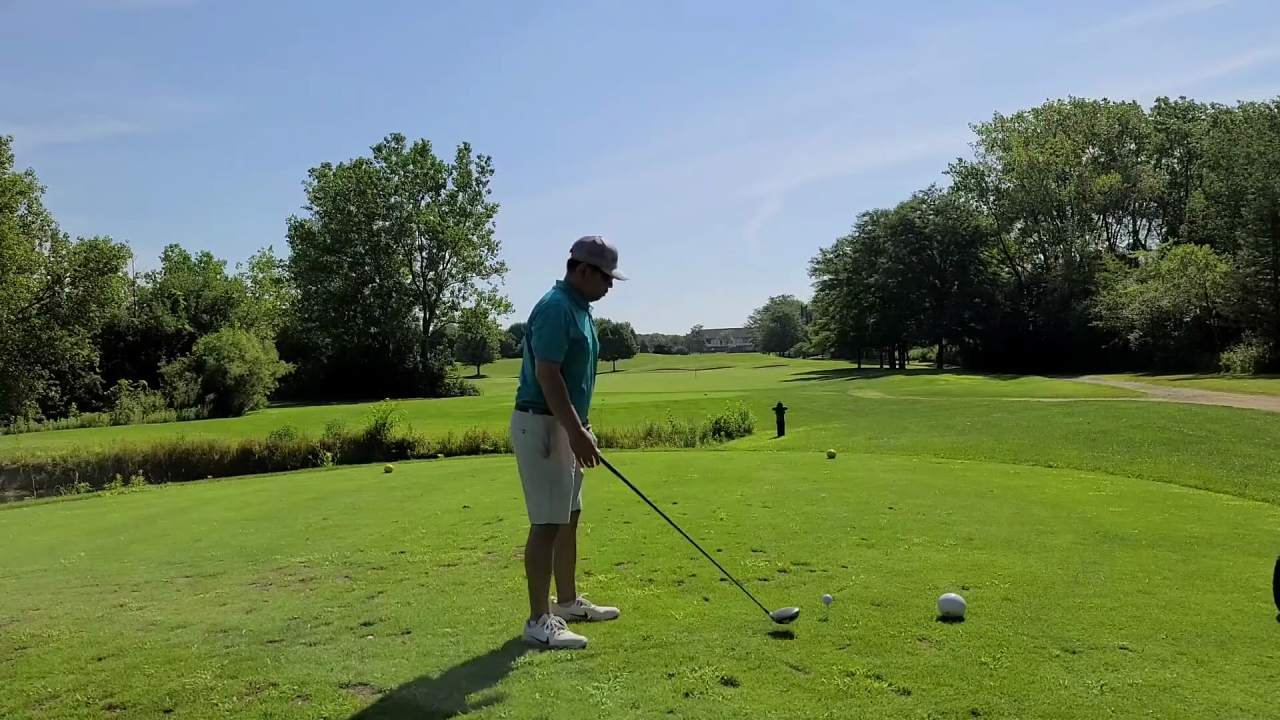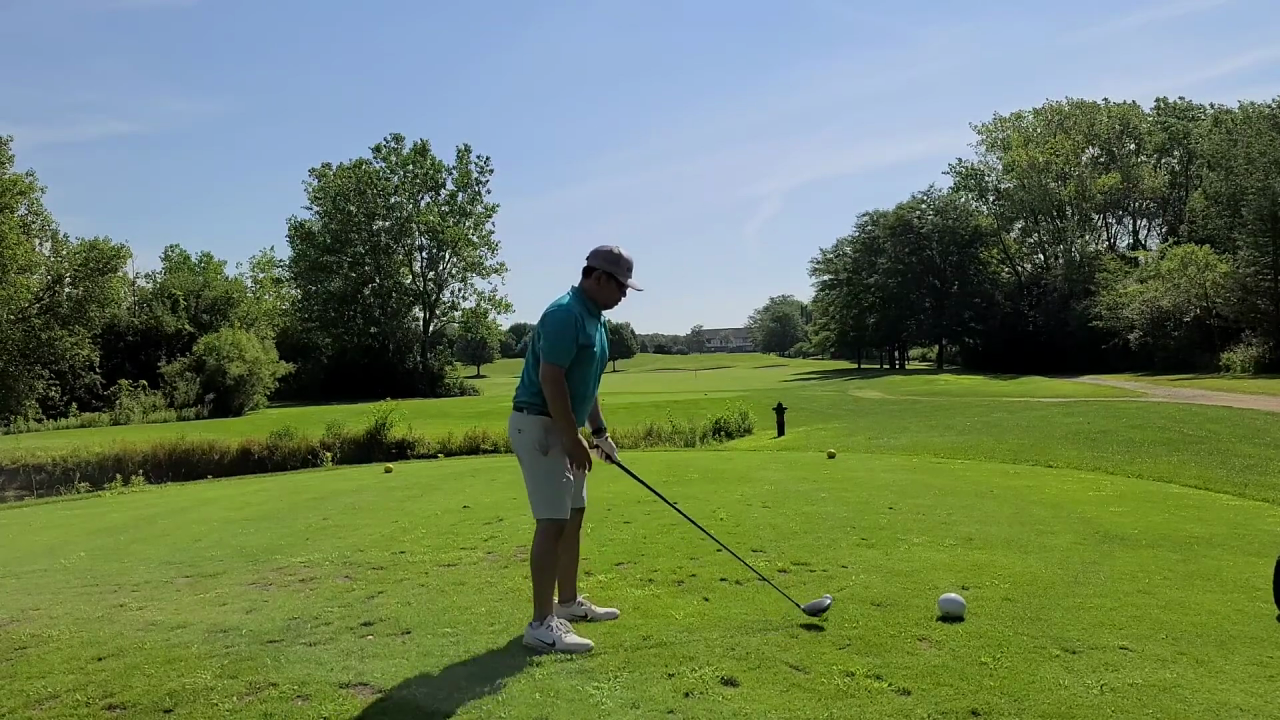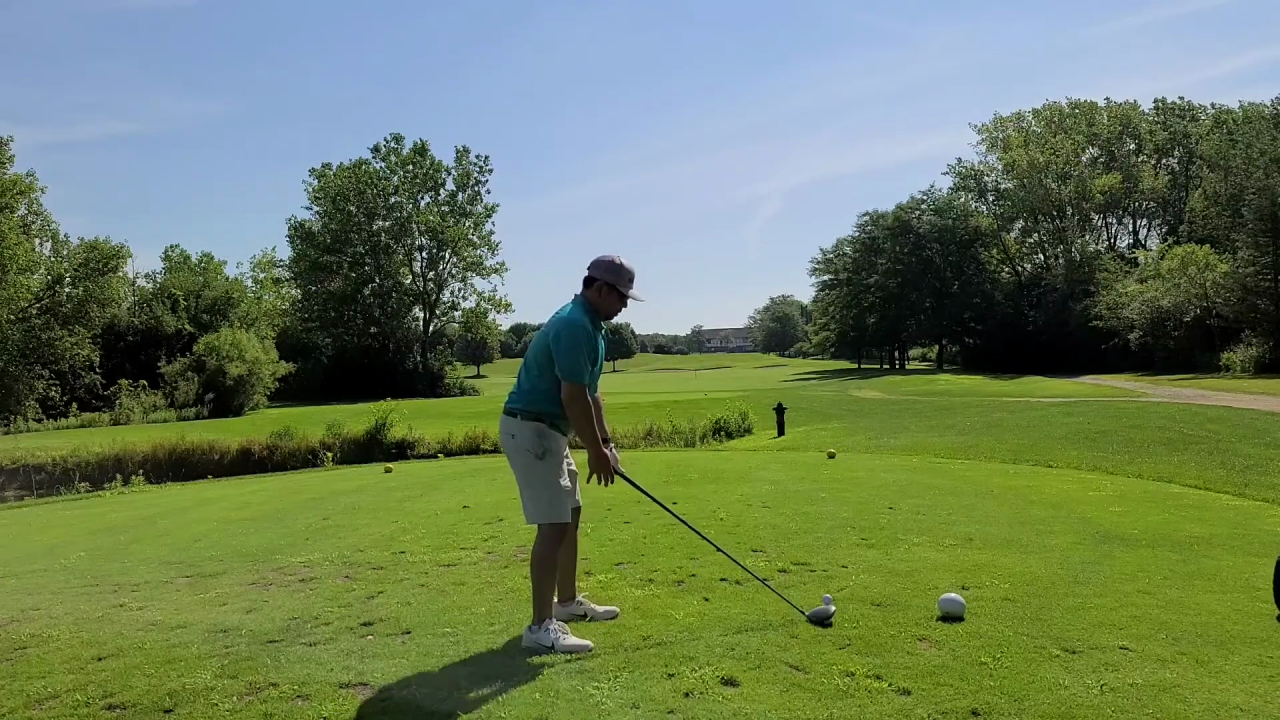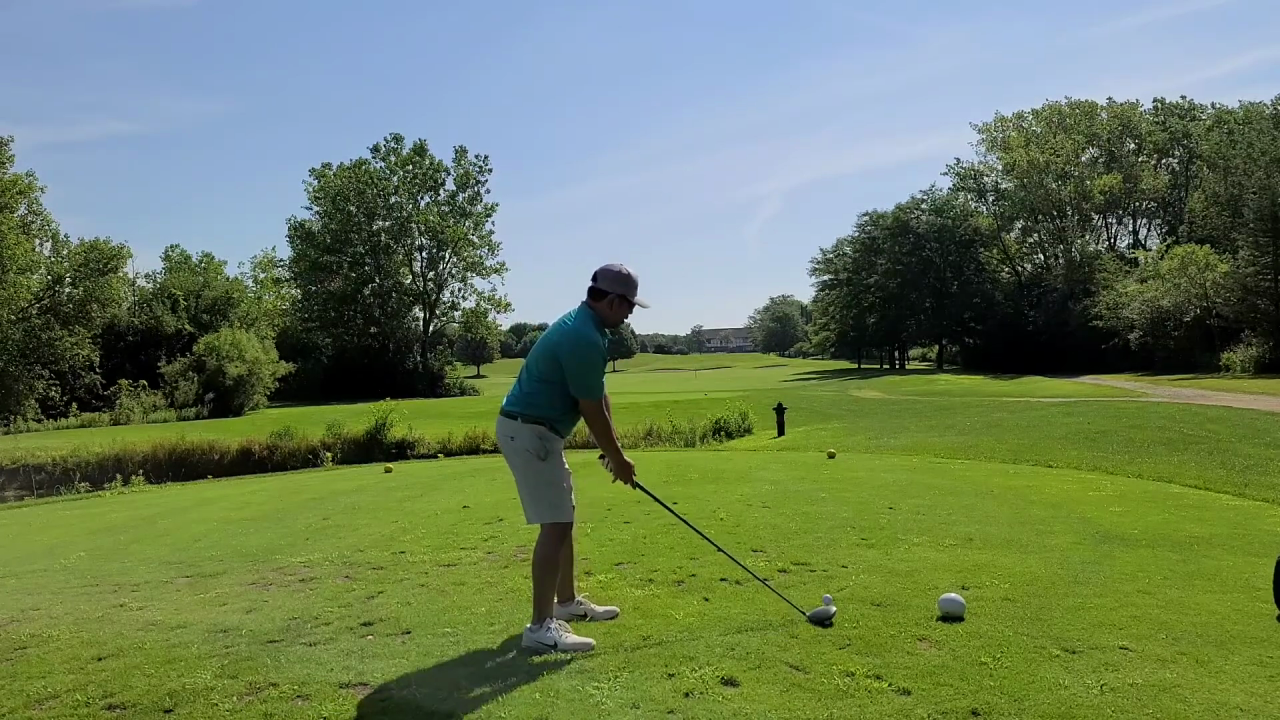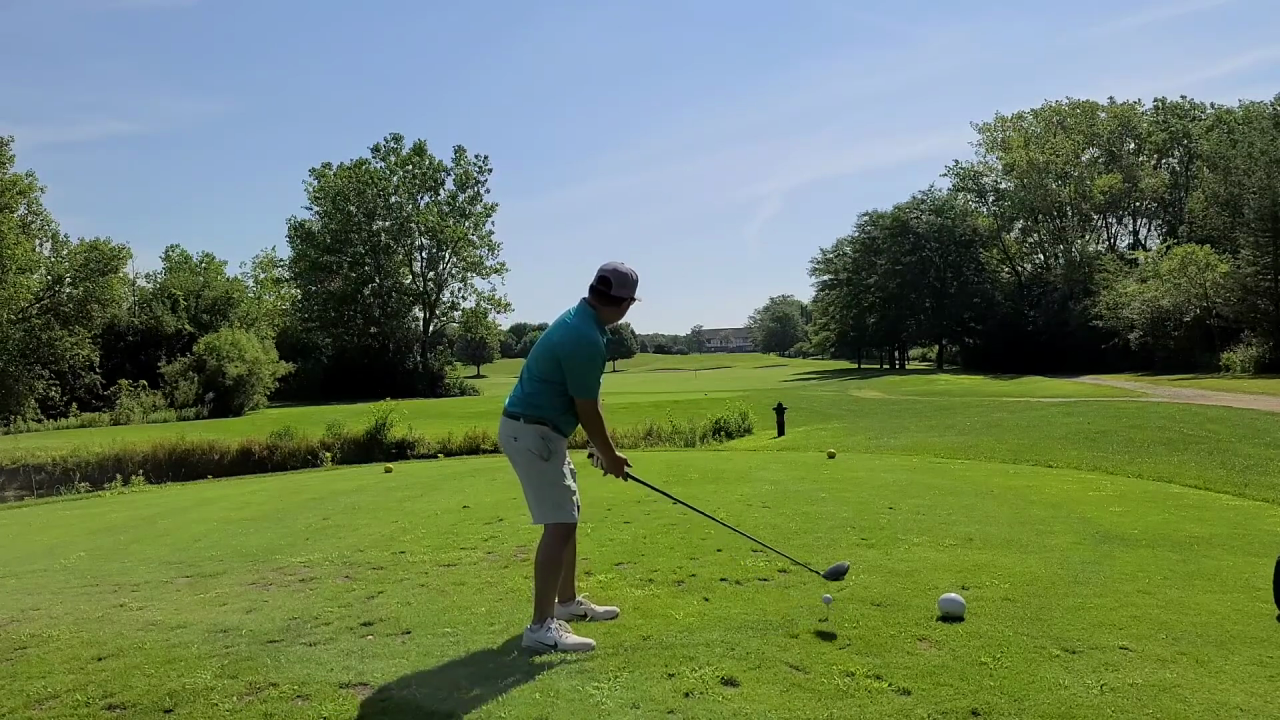
dt=0.4s
person 1, frame 1
left shoulder: (579, 308)
right shoulder: (556, 308)
right elbow: (547, 375)
left wrist: (581, 426)
right wrist: (577, 431)
left hip: (561, 425)
right hip: (541, 425)
left knee: (567, 519)
right knee: (547, 523)
left ankle: (568, 602)
right ankle: (539, 622)
person 1, frame 2
left shoulder: (594, 318)
right shoulder: (565, 313)
right elbow: (550, 378)
left wrist: (599, 431)
right wrist: (573, 438)
left hip: (562, 428)
right hip: (540, 425)
left knee: (573, 517)
right knee: (553, 522)
left ankle: (568, 602)
right ankle: (542, 624)
person 1, frame 3
left shoulder: (589, 324)
right shoulder: (574, 325)
left elbow: (590, 392)
right elbow: (573, 396)
left wrist: (606, 443)
right wrist: (595, 452)
left hip: (547, 430)
right hip: (530, 430)
left knee: (569, 517)
right knee: (553, 525)
left ankle: (567, 602)
right ankle: (541, 627)
person 1, frame 4
left shoulder: (584, 325)
right shoulder: (584, 339)
left elbow: (599, 396)
right elbow: (591, 409)
left wrist: (614, 448)
right wrist: (617, 458)
left hip: (537, 430)
right hip: (528, 431)
left knee: (563, 518)
right knee: (555, 524)
left ankle: (567, 602)
right ankle: (541, 626)
person 1, frame 5
left shoulder: (578, 320)
right shoulder: (586, 339)
left elbow: (586, 401)
right elbow: (586, 408)
left wrist: (602, 447)
right wrist: (609, 455)
left hip: (537, 430)
right hip: (532, 432)
left knee: (568, 517)
right knee: (559, 525)
left ankle: (567, 602)
right ankle: (541, 626)
